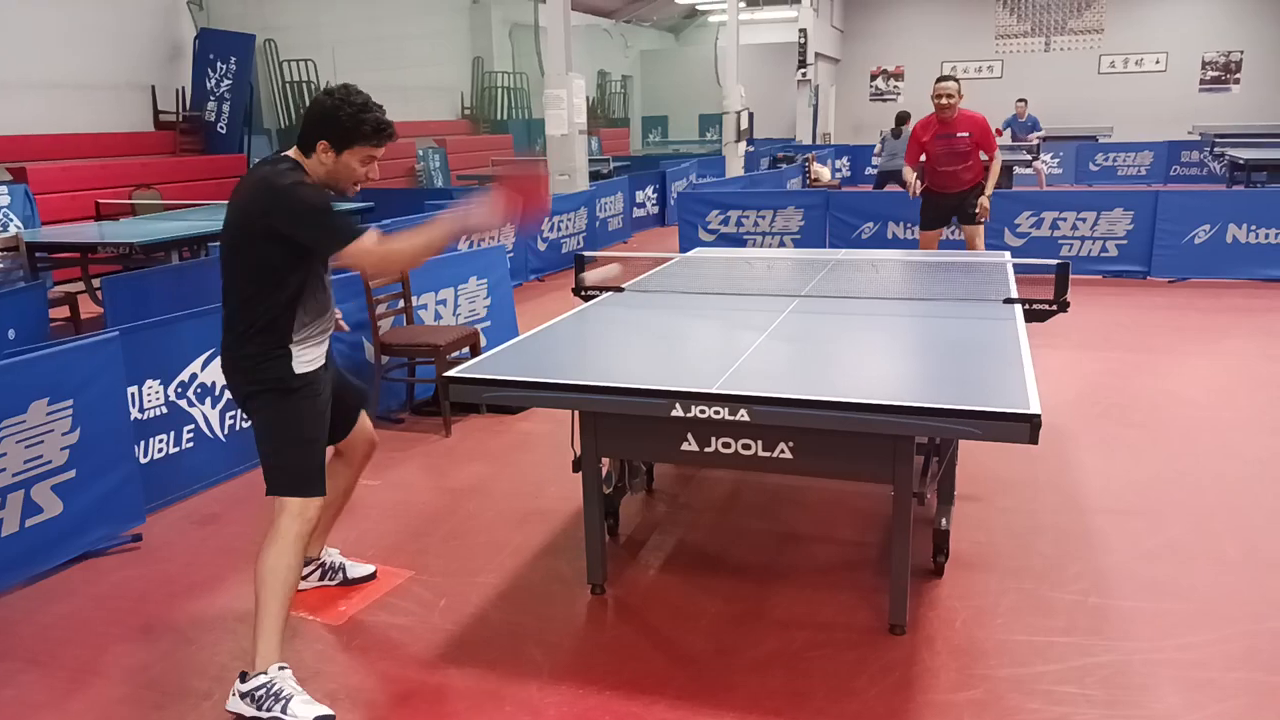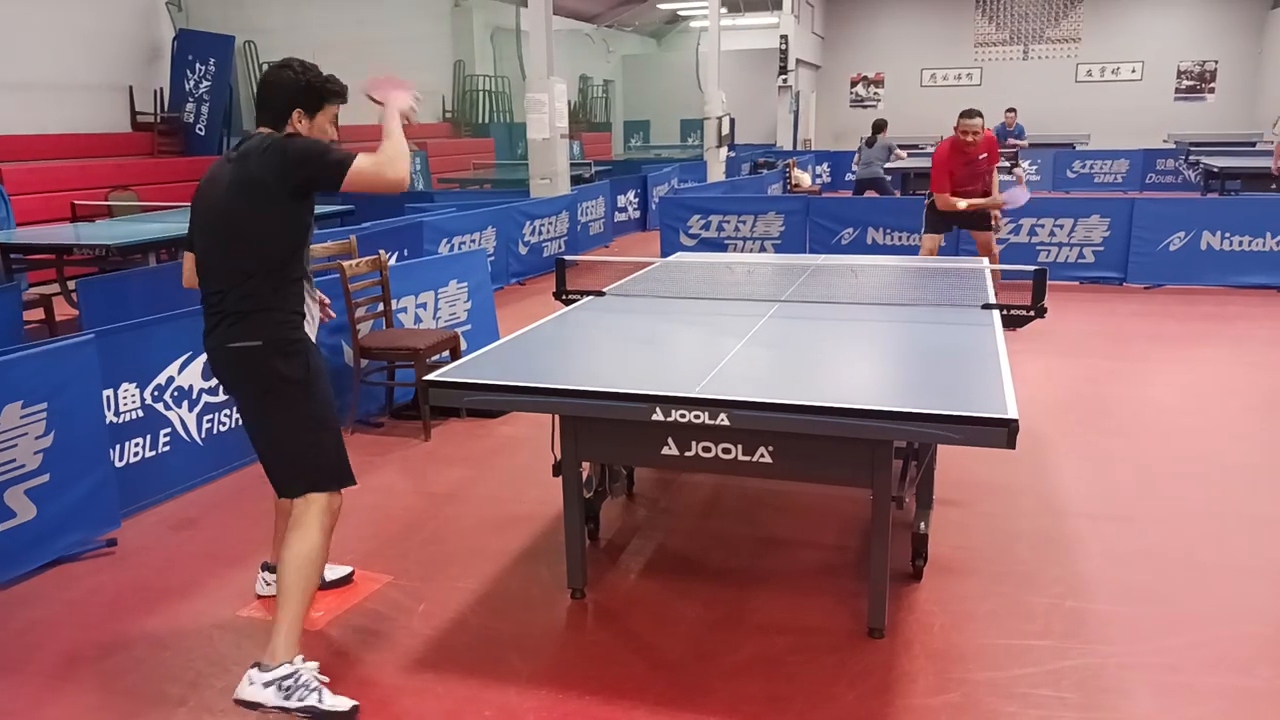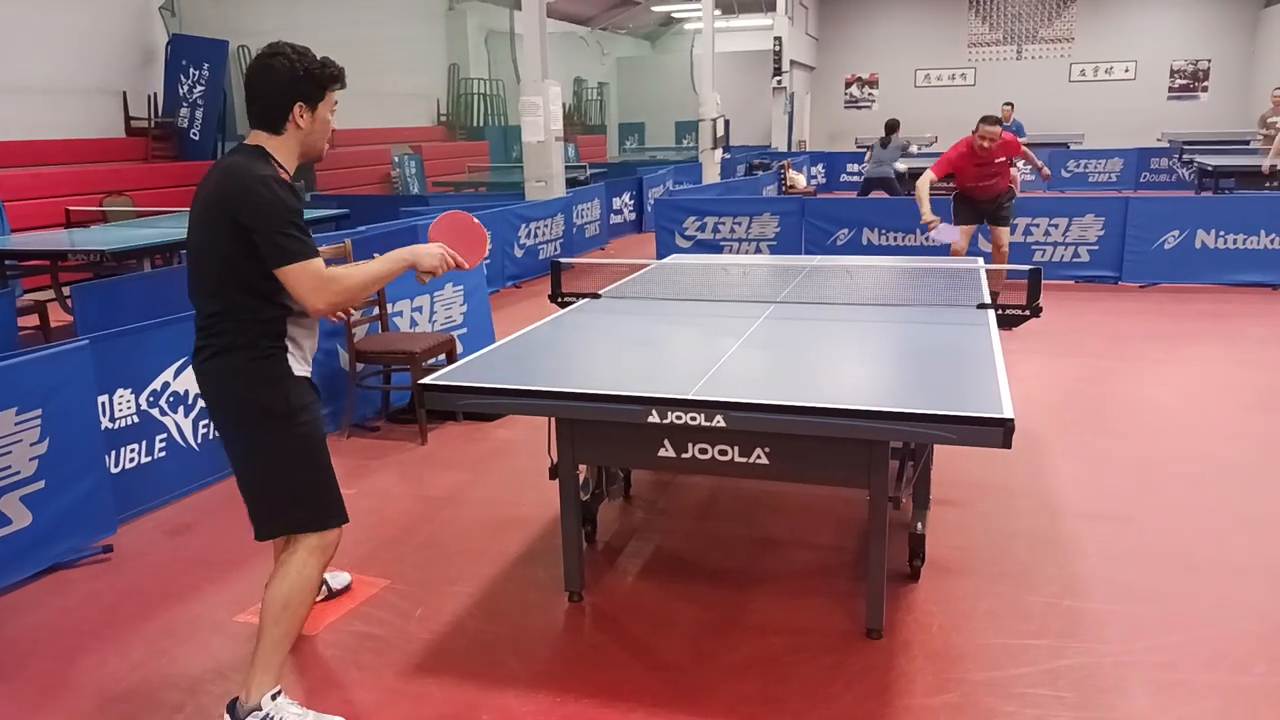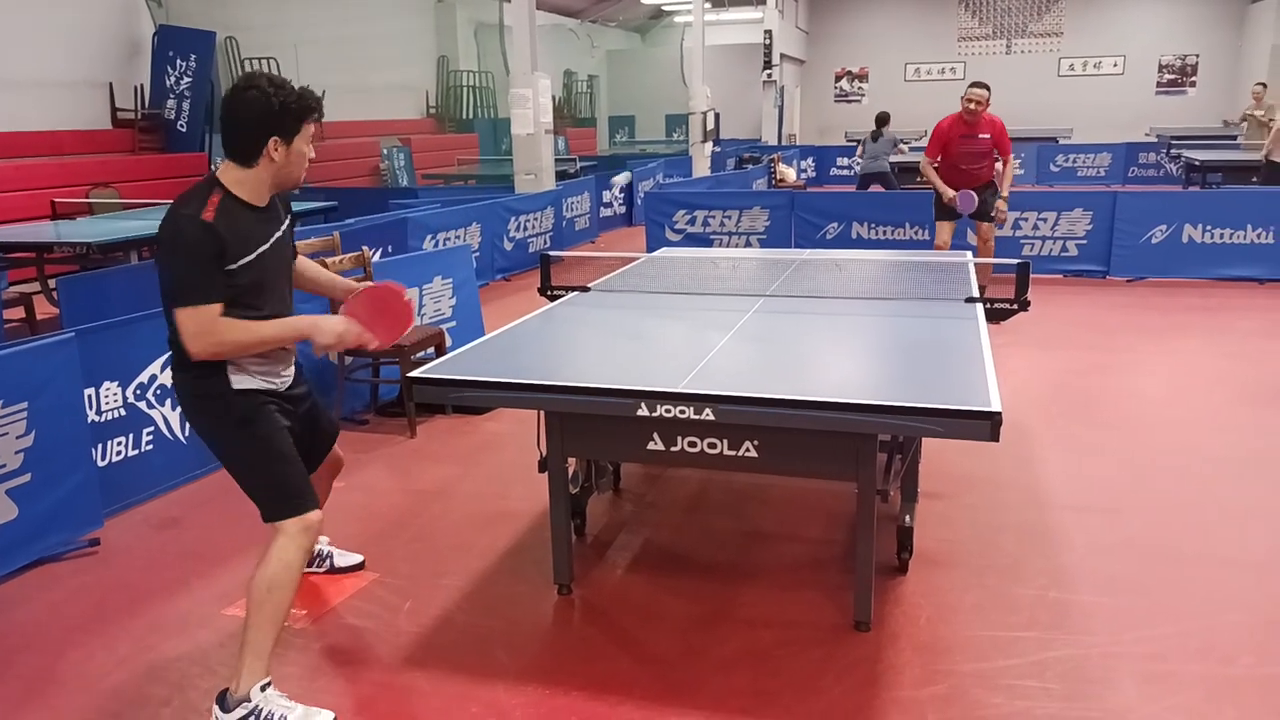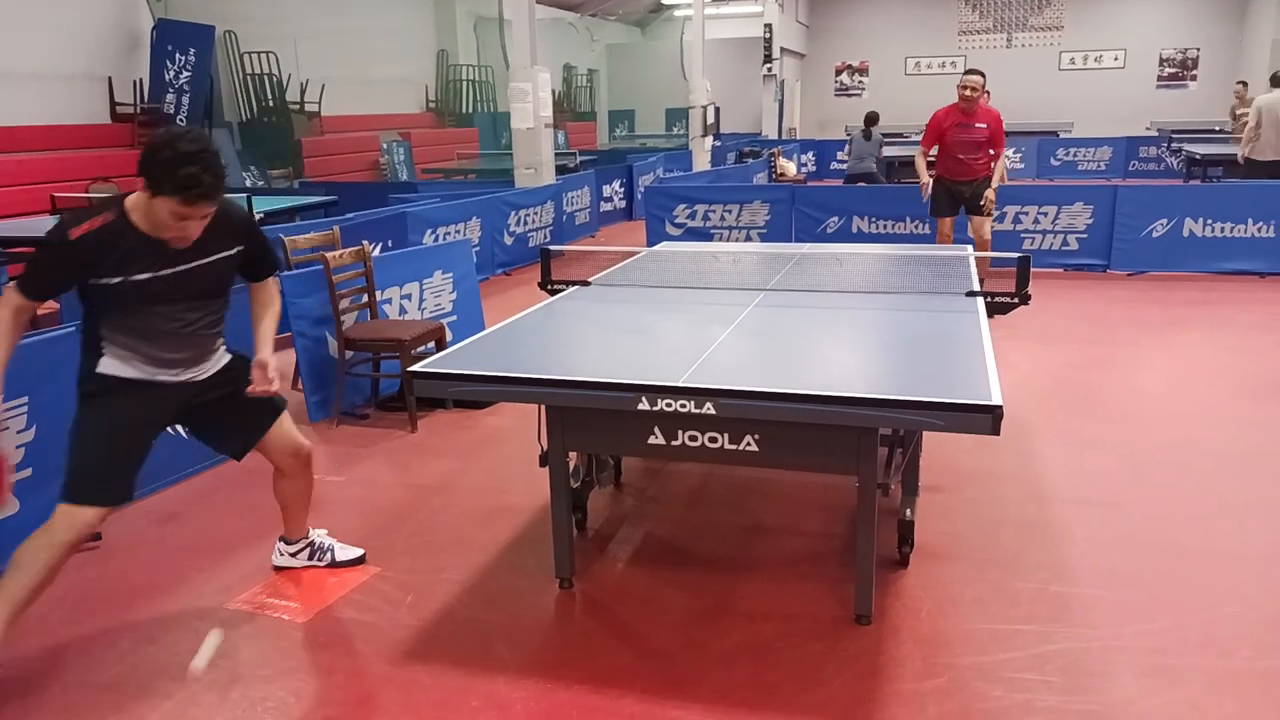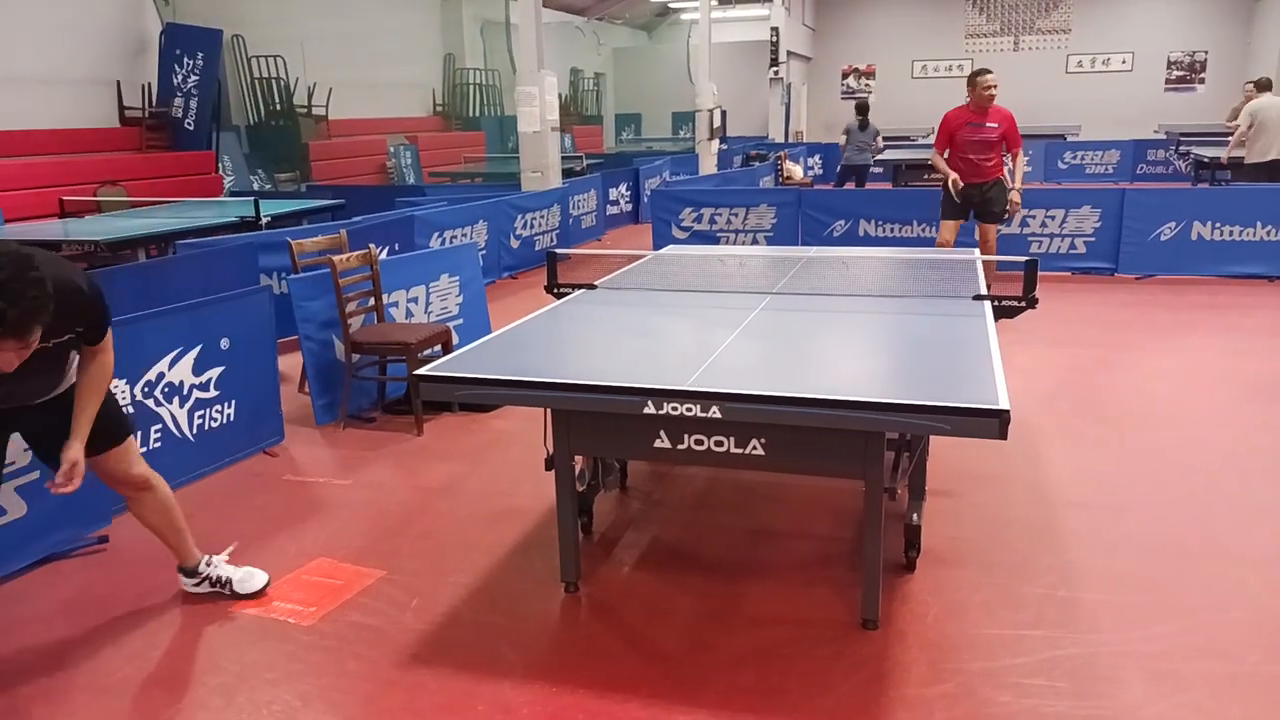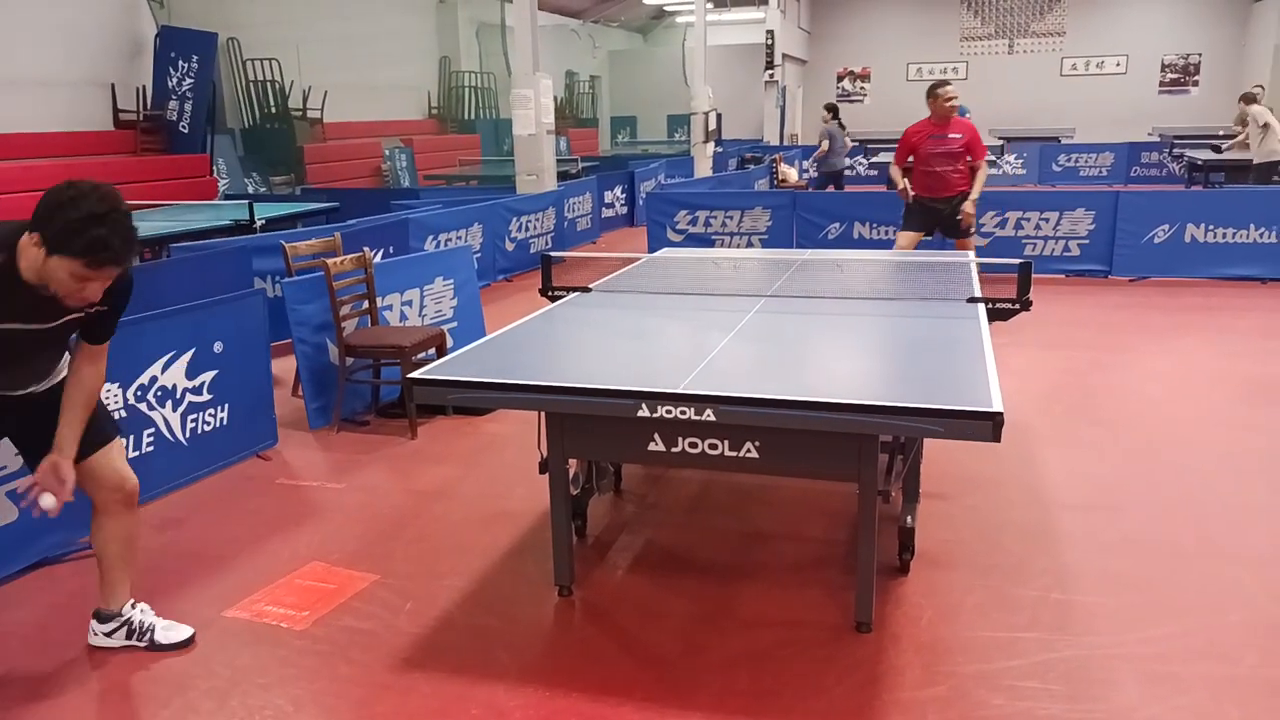
dt=0.4s
person 1, frame 1
left shoulder: (277, 179)
right shoulder: (289, 200)
right elbow: (376, 258)
right wrist: (465, 221)
left hip: (301, 355)
right hip: (273, 369)
left knee: (359, 442)
right knee: (297, 505)
left ankle: (312, 560)
person 1, frame 2
left shoulder: (219, 175)
right shoulder: (287, 154)
left elbow: (193, 273)
right elbow: (393, 174)
right wrist: (394, 110)
left hip: (232, 347)
right hip: (273, 350)
left knee: (298, 466)
right knee: (321, 494)
left ankle: (288, 569)
person 1, frame 3
left shoulder: (233, 173)
right shoulder: (262, 186)
right elbow: (319, 294)
left wrist: (301, 287)
right wrist: (410, 257)
left hip: (237, 369)
right hip: (260, 380)
left knee: (297, 494)
right knee: (320, 530)
left ankle: (292, 581)
person 1, frame 4
left shoulder: (273, 200)
right shoulder: (195, 225)
right elbow: (202, 339)
left wrist: (347, 289)
right wrist: (311, 327)
left hip: (277, 377)
right hip: (225, 392)
left knee: (325, 460)
right knee: (298, 520)
left ankle: (302, 554)
person 1, frame 5
left shoulder: (231, 222)
right shoulder: (81, 237)
left elbow: (265, 281)
left wrist: (265, 351)
left hip: (209, 370)
right hip: (123, 384)
left knee: (296, 452)
right knee: (75, 523)
left ankle: (295, 542)
person 1, frame 6
left shoulder: (74, 291)
left elbow: (98, 350)
left wrist: (77, 439)
left hip: (59, 389)
left knee: (136, 476)
left ankle: (198, 568)
person 1, frame 7
left shoulder: (108, 279)
left elbow: (91, 360)
left wrist: (62, 453)
left hip: (44, 382)
left knee: (119, 488)
left ankle: (114, 617)
person 2, frame 1
left shoulder: (977, 122)
right shoulder: (921, 128)
left elbow: (995, 158)
right elbow: (908, 165)
left wrist: (987, 194)
right wrist: (912, 180)
left hip: (971, 192)
right hip: (935, 194)
left knee: (976, 247)
right knee: (926, 251)
person 2, frame 2
left shoulder: (990, 140)
right shoulder: (943, 154)
left elbow: (992, 169)
right elbow: (941, 202)
left wrist: (994, 205)
right wrist: (984, 202)
left hip: (980, 202)
right hip: (946, 204)
left knee: (990, 250)
right knee: (928, 250)
person 2, frame 3
left shoulder: (1008, 141)
right shoulder: (959, 152)
left elbow: (1022, 151)
right elbow: (923, 182)
left wrist: (1039, 166)
right wrist: (926, 212)
left hip: (1000, 198)
right hip: (968, 199)
left knee: (1001, 248)
right knee: (958, 249)
person 2, frame 4
left shoulder: (995, 125)
right shoulder: (945, 126)
left elbow: (1008, 162)
right elbow: (925, 165)
left wrist: (1003, 197)
right wrist: (943, 190)
left hip: (983, 189)
right hip: (949, 191)
left knee: (987, 242)
right knee: (941, 244)
left ankle: (980, 293)
person 2, frame 5
left shoulder: (993, 117)
right shoulder: (941, 116)
left elbow: (999, 156)
right elbow: (921, 153)
left wrist: (993, 187)
right wrist: (924, 176)
left hip: (980, 183)
right hip: (946, 183)
left knee: (984, 238)
right knee: (944, 238)
person 2, frame 6
left shoulder: (1004, 117)
right shoulder: (952, 117)
left elbow: (1017, 154)
right elbow: (937, 154)
left wrist: (1016, 188)
right wrist: (948, 173)
left hip: (991, 186)
right hip: (958, 187)
left knee: (988, 243)
right knee: (944, 241)
person 2, frame 7
left shoulder: (967, 129)
right shoulder: (913, 132)
left elbow: (981, 167)
right elbow: (895, 166)
left wrist: (972, 200)
right wrist: (900, 183)
left hip: (957, 200)
right hip: (921, 200)
right knee: (900, 250)
